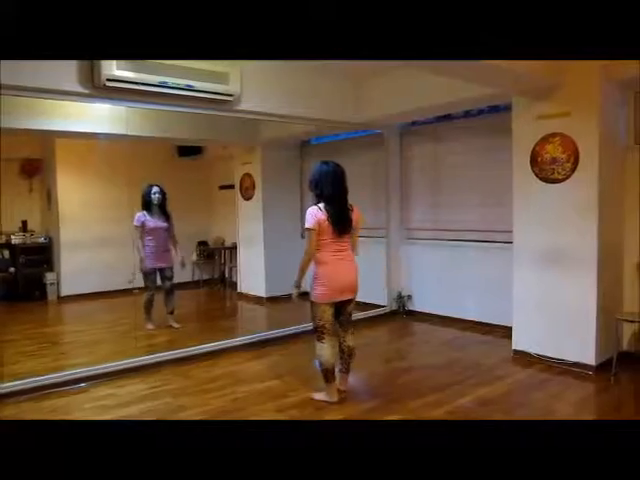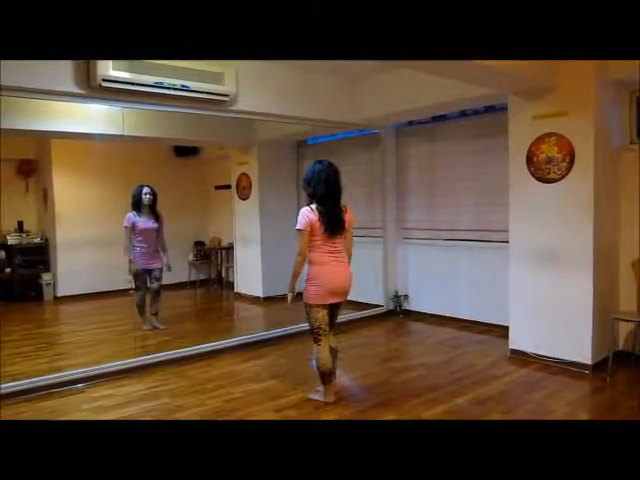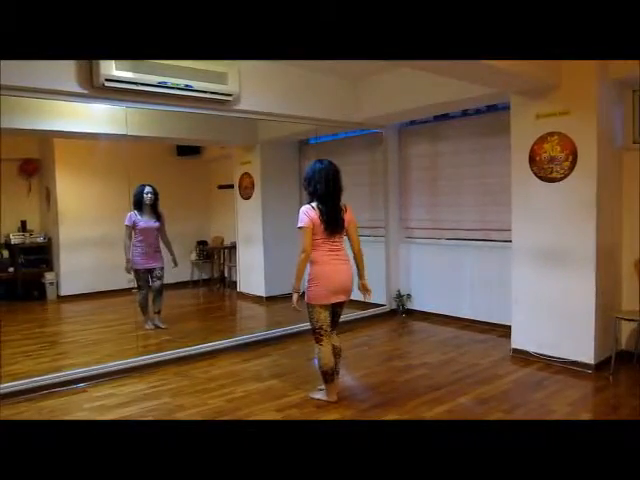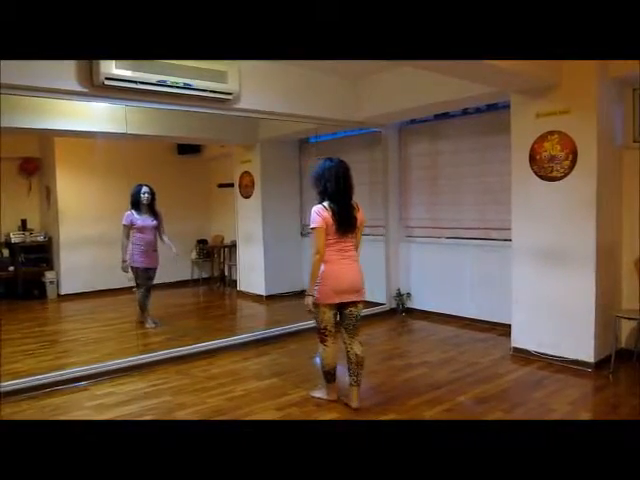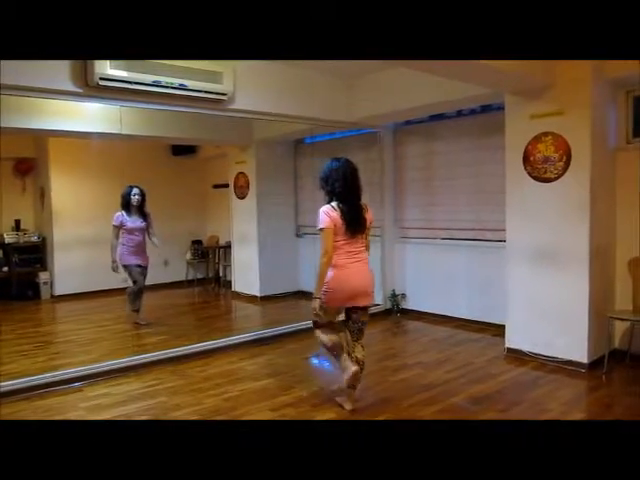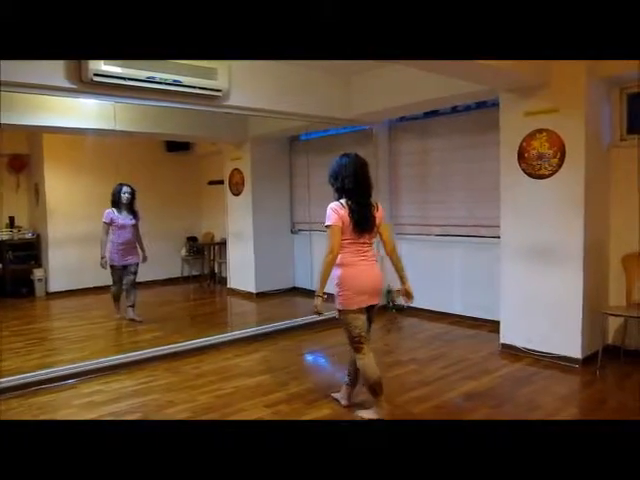
dt=0.4s
person 1, frame 1
left shoulder: (315, 212)
right shoulder: (352, 211)
left elbow: (310, 252)
right elbow: (354, 247)
left wrist: (297, 283)
left hip: (327, 279)
right hip: (349, 276)
left knee: (323, 336)
right knee: (345, 331)
left ankle: (331, 391)
right ankle: (342, 383)
person 1, frame 2
left shoulder: (307, 213)
right shoulder: (346, 212)
left elbow: (301, 255)
right elbow: (348, 250)
left wrist: (291, 287)
left hip: (319, 280)
right hip: (342, 277)
left knee: (320, 338)
right knee: (328, 333)
left ankle: (328, 392)
right ankle: (330, 385)
person 1, frame 3
left shoulder: (308, 211)
right shoulder: (345, 211)
left elbow: (305, 252)
right elbow: (356, 248)
left wrist: (296, 288)
right wrist: (362, 278)
left hip: (321, 279)
right hip: (344, 276)
left knee: (321, 338)
right knee: (331, 332)
left ankle: (330, 391)
right ankle: (333, 383)
person 1, frame 4
left shoulder: (320, 211)
right shoulder: (356, 210)
left elbow: (318, 253)
left wrist: (310, 290)
left hip: (329, 280)
right hip: (354, 277)
left knee: (327, 338)
right knee: (352, 337)
left ankle: (330, 390)
right ankle: (354, 395)
person 1, frame 5
left shoulder: (328, 211)
right shoulder: (365, 211)
left elbow: (326, 255)
left wrist: (317, 294)
left hip: (340, 281)
right hip: (364, 280)
left knee: (321, 326)
right knee: (356, 340)
left ankle: (346, 364)
right ankle: (348, 396)
person 1, frame 6
left shoulder: (336, 209)
right shoulder: (375, 209)
left elbow: (332, 253)
right elbow: (391, 248)
left wrist: (320, 292)
right wrist: (403, 281)
left hip: (350, 281)
right hip: (373, 278)
left knee: (360, 347)
right knee: (360, 341)
left ankle: (379, 407)
right ankle: (346, 393)
person 2, frame 1
left shoulder: (166, 215)
right shoulder: (141, 216)
left elbow: (172, 237)
right elbow: (139, 239)
left wrist: (179, 255)
right wrist: (142, 259)
left hip: (165, 257)
right hip: (150, 258)
left knee: (169, 288)
right knee: (150, 290)
left ankle: (171, 319)
right ankle: (148, 320)
person 2, frame 2
left shoulder: (157, 216)
right shoulder: (131, 217)
left elbow: (161, 239)
right elbow: (128, 241)
left wrist: (166, 257)
right wrist: (131, 261)
left hip: (155, 257)
right hip: (139, 258)
left knee: (156, 288)
right knee: (141, 291)
left ankle: (154, 319)
right ankle: (144, 321)
person 2, frame 3
left shoulder: (158, 216)
right shoulder: (132, 216)
left elbow: (163, 237)
right elbow: (127, 239)
left wrist: (172, 254)
right wrist: (128, 260)
left hip: (156, 256)
right hip: (139, 257)
left knee: (158, 287)
right knee: (143, 290)
left ankle: (156, 318)
right ankle: (147, 319)
person 2, frame 4
left shoulder: (156, 214)
right shoulder: (130, 215)
left elbow: (162, 235)
right elbow: (125, 238)
left wrist: (173, 248)
right wrist: (124, 259)
left hip: (152, 255)
right hip: (137, 256)
left knee: (148, 287)
right knee: (141, 287)
left ankle: (142, 315)
right ankle: (146, 317)
person 2, frame 5
left shoulder: (145, 216)
right shoulder: (120, 216)
left elbow: (152, 236)
right elbow: (115, 239)
right wrist: (114, 259)
left hip: (142, 255)
right hip: (127, 255)
left knee: (140, 286)
right knee: (139, 283)
left ankle: (136, 315)
right ankle: (130, 302)
person 2, frame 6
left shoulder: (134, 213)
right shoulder: (110, 213)
right elbow: (104, 236)
left wrist: (143, 251)
right wrist: (103, 255)
left hip: (132, 253)
right hip: (116, 252)
left knee: (131, 282)
right knee: (118, 284)
left ankle: (130, 312)
right ankle: (117, 309)
